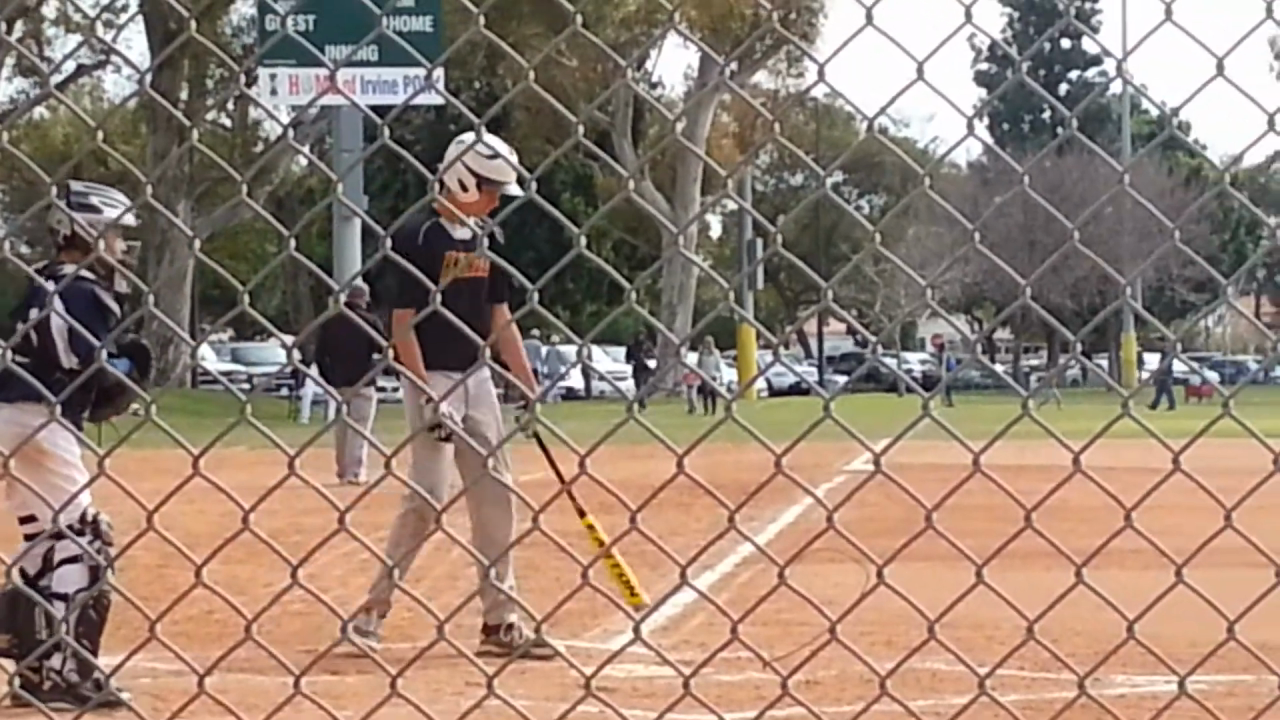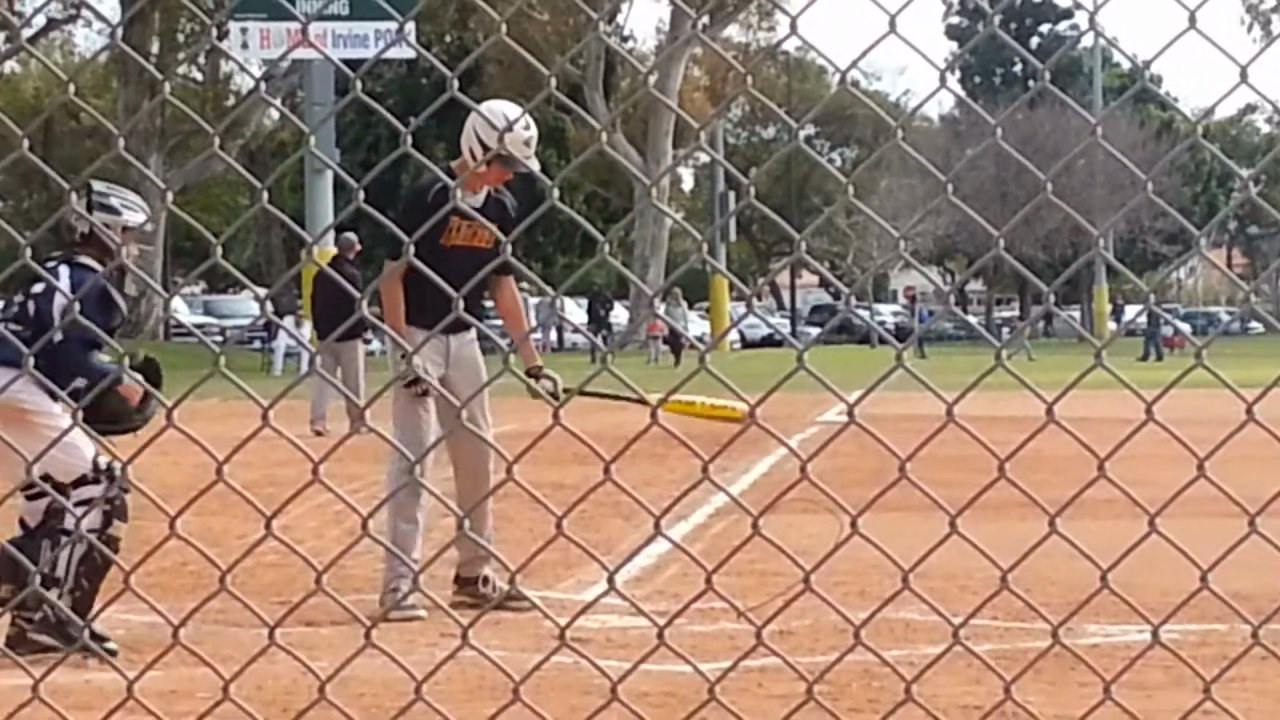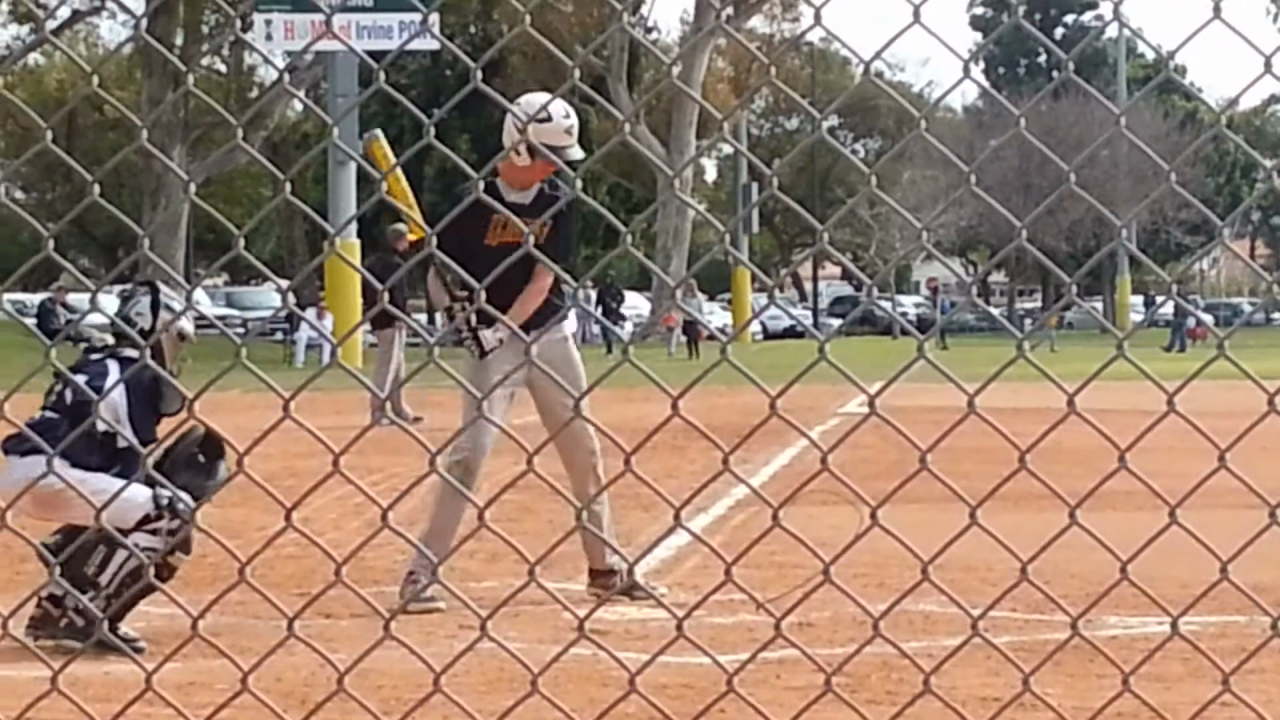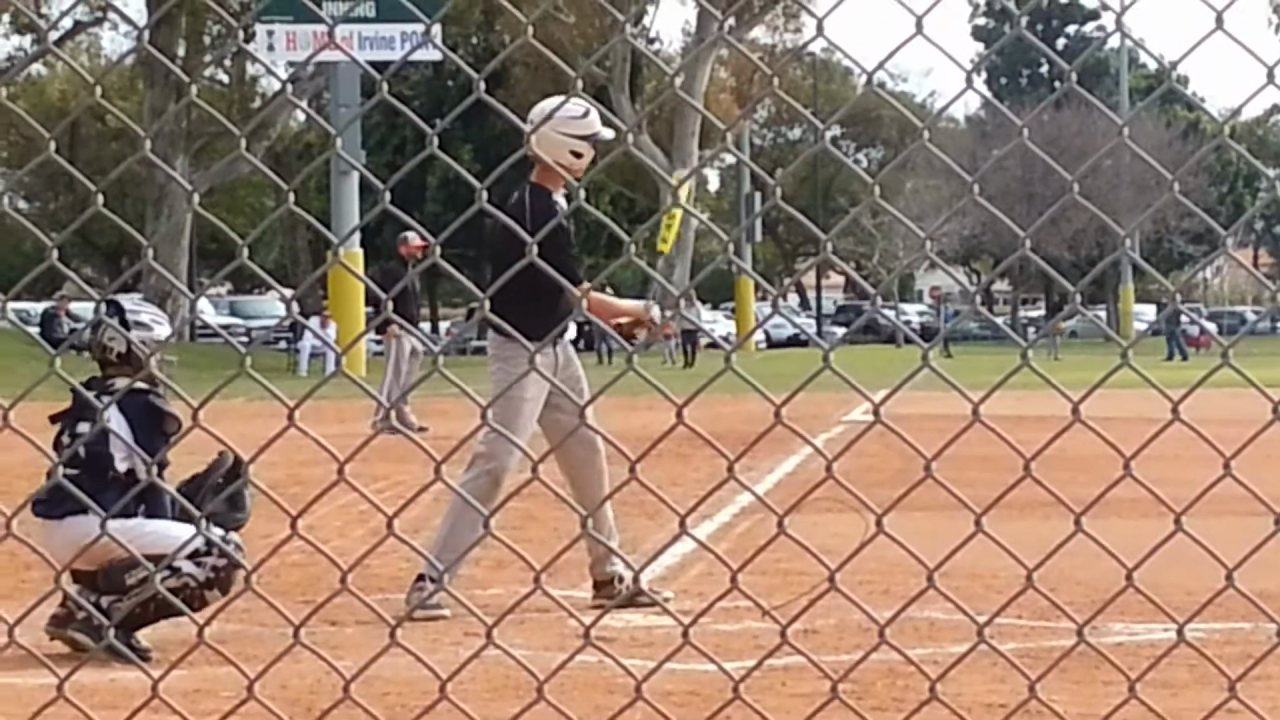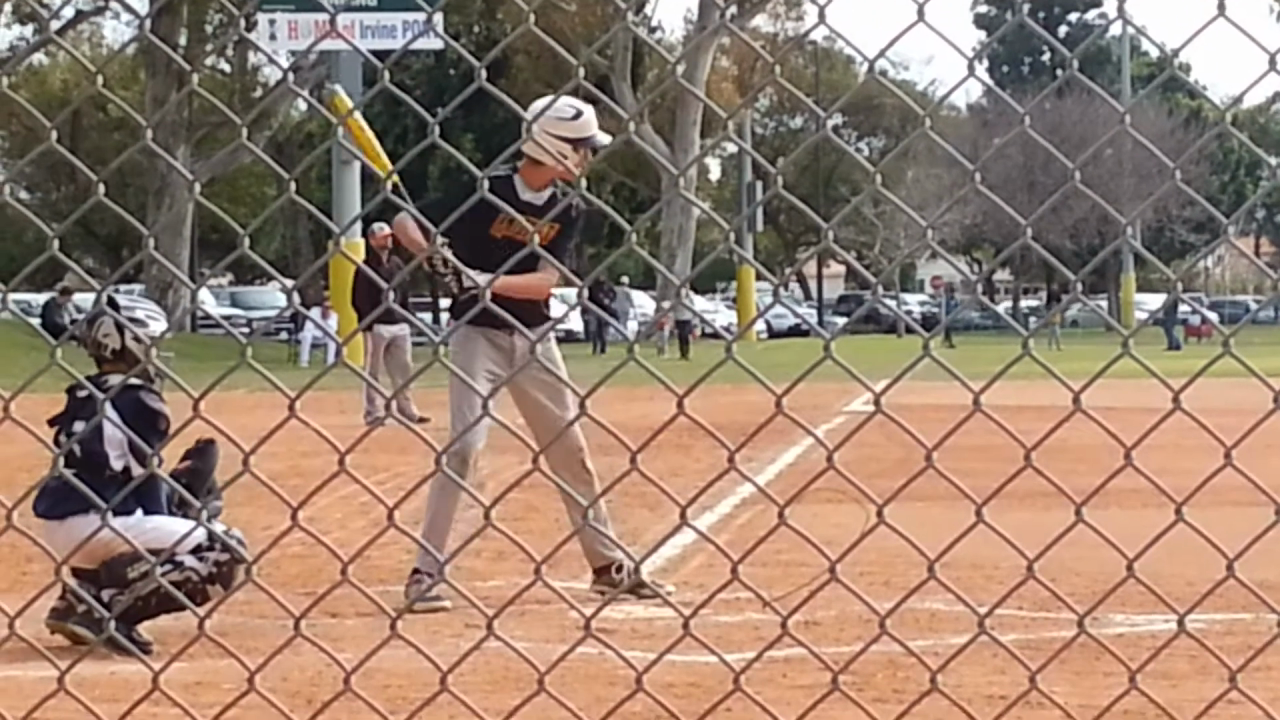
dt=0.7s
person 1, frame 1
left shoulder: (487, 238)
right shoulder: (417, 236)
left elbow: (501, 319)
right elbow: (402, 324)
left wrist: (528, 388)
right wrist: (427, 397)
left hip: (476, 379)
right hip: (431, 381)
left knee: (495, 497)
right knee: (428, 497)
left ankle: (502, 622)
right ankle: (373, 607)
person 1, frame 2
left shoulder: (503, 208)
right shoulder: (428, 196)
left elbow: (505, 289)
right elbow: (393, 277)
left wrist: (532, 360)
right wrist: (404, 350)
left hip: (462, 335)
right hip: (416, 335)
left knee: (475, 454)
right knee: (412, 454)
left ankle: (474, 575)
right ankle: (399, 583)
person 1, frame 3
left shoulder: (559, 201)
right shoulder: (472, 196)
left elbow: (542, 279)
right elbow: (439, 269)
left wrist: (507, 327)
right wrist: (456, 309)
left hip: (548, 332)
right hip: (486, 335)
left knee: (583, 450)
right knee: (469, 453)
left ankle: (605, 568)
right ankle: (422, 572)
person 1, frame 4
left shoulder: (543, 202)
right shoulder: (541, 213)
right elbow: (581, 299)
left wrist: (616, 310)
right wrist: (637, 311)
left hip: (553, 345)
right hip: (519, 349)
left knee: (588, 455)
right knee: (494, 463)
left ankle: (611, 576)
right ankle: (430, 580)
person 1, frame 5
left shoulder: (568, 209)
right shoulder: (486, 189)
left elbow: (546, 278)
right elbow: (403, 222)
left wrist: (489, 282)
right wrist: (433, 251)
left hip: (534, 336)
right hip: (477, 334)
left knee: (570, 448)
right knee: (463, 448)
left ankle: (610, 564)
right ankle: (425, 572)
person 2, frame 1
left shoulder: (46, 285)
right shoulder: (84, 293)
left elbow: (59, 364)
right elbow: (94, 373)
left wrist: (114, 376)
right wrist: (130, 371)
left knee: (43, 545)
right knee: (82, 543)
right ankle: (66, 673)
person 2, frame 2
left shoulder: (61, 275)
right shoulder: (91, 283)
right elbow: (66, 356)
left wrist: (102, 387)
right wrist: (118, 384)
left knee: (51, 499)
right knee: (98, 487)
right ankle: (60, 618)
person 2, frame 3
left shoulder: (101, 365)
right shoulder: (138, 377)
right elbow: (127, 464)
left wrist: (165, 478)
right wrist: (171, 496)
right hip: (46, 473)
left knee: (126, 515)
right knee: (170, 515)
left ankle: (59, 604)
right ankle: (80, 617)
person 2, frame 4
left shoulder: (90, 399)
right shoulder: (140, 404)
right elbow: (149, 487)
left wrist: (187, 500)
left hip: (61, 527)
right hip: (87, 527)
right knee: (223, 552)
left ankle: (82, 603)
right ankle: (106, 615)
person 2, frame 5
left shoulder: (86, 396)
right shoulder: (135, 400)
right elbow: (146, 486)
left wrist: (178, 486)
left hip: (63, 524)
right hip: (90, 525)
right knee: (225, 549)
left ankle: (80, 598)
right ankle: (107, 610)
person 3, frame 1
left shoulder: (330, 322)
right shoulder: (370, 320)
left elbow: (320, 355)
right elbow: (384, 349)
left wrist: (328, 381)
left hip: (339, 383)
right hip: (362, 383)
left knee: (342, 428)
right knee: (360, 428)
left ankle: (343, 472)
right ankle: (354, 472)
person 3, frame 2
left shoulder: (321, 273)
right shoulder: (352, 273)
left elbow: (314, 304)
right elbow: (357, 306)
right wrist: (364, 328)
left hip: (325, 336)
right hip: (349, 335)
left knee: (324, 378)
right knee: (353, 381)
left ankle: (318, 421)
right ankle: (356, 421)
person 3, frame 3
left shoulder: (375, 261)
right shoulder: (395, 263)
left elbow: (368, 293)
right elbow: (393, 293)
right wrist: (400, 317)
left hip: (378, 321)
right hip: (390, 322)
left knee: (396, 367)
right knee: (387, 368)
left ankle: (400, 411)
right ankle: (378, 412)
person 3, frame 4
left shoulder: (414, 273)
right shoulder: (390, 270)
right elbow: (378, 299)
left wrist: (417, 331)
right wrist: (388, 324)
left hip: (412, 332)
right hip: (397, 331)
left knee: (408, 379)
right knee: (395, 376)
left ankle: (404, 418)
right ankle: (382, 419)
person 3, frame 5
left shoulder: (397, 264)
right shoulder: (366, 267)
right elbow: (358, 299)
left wrist: (407, 321)
right wrist: (368, 325)
left hip: (400, 325)
right hip: (376, 326)
left knee: (404, 370)
right knee: (372, 372)
left ankle: (407, 409)
right ankle: (373, 413)
